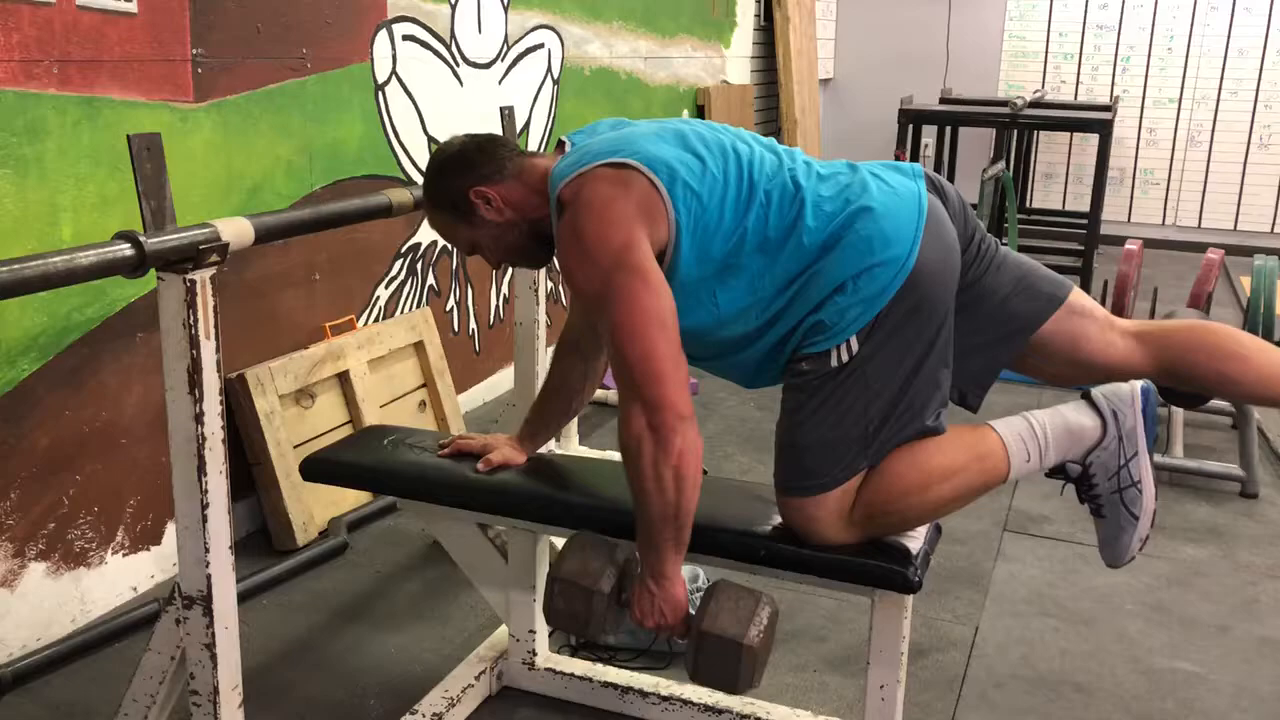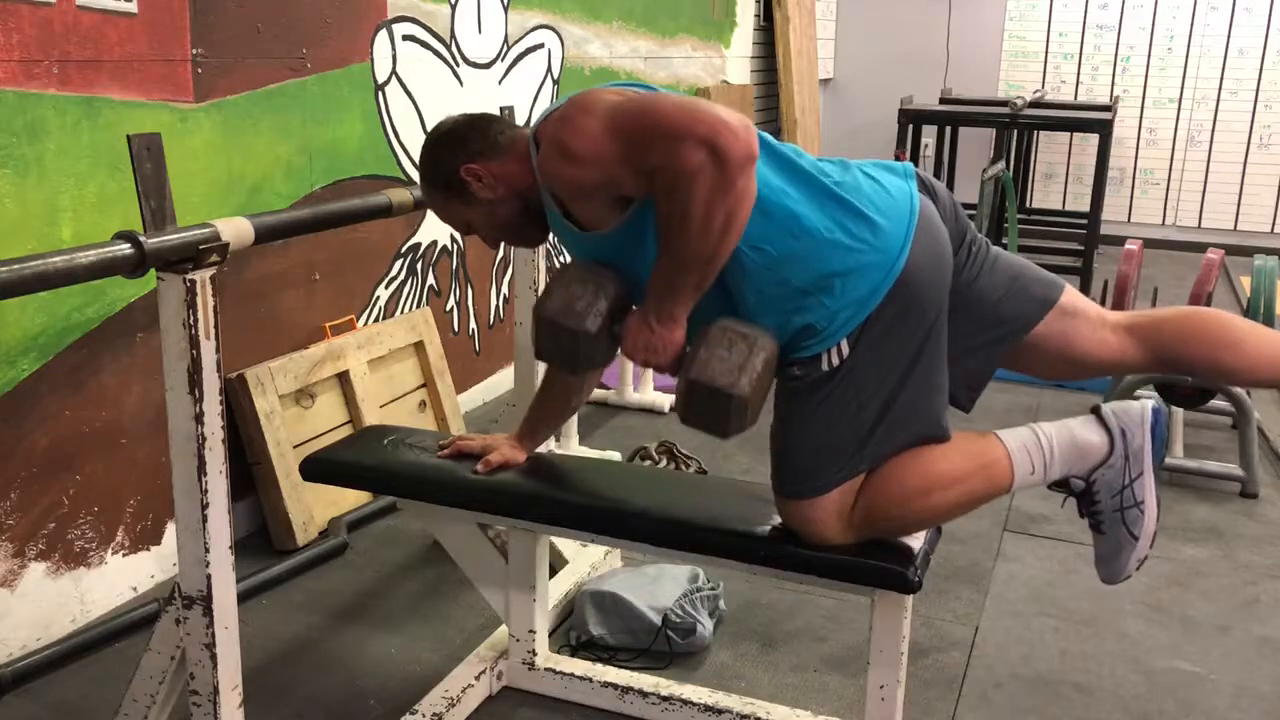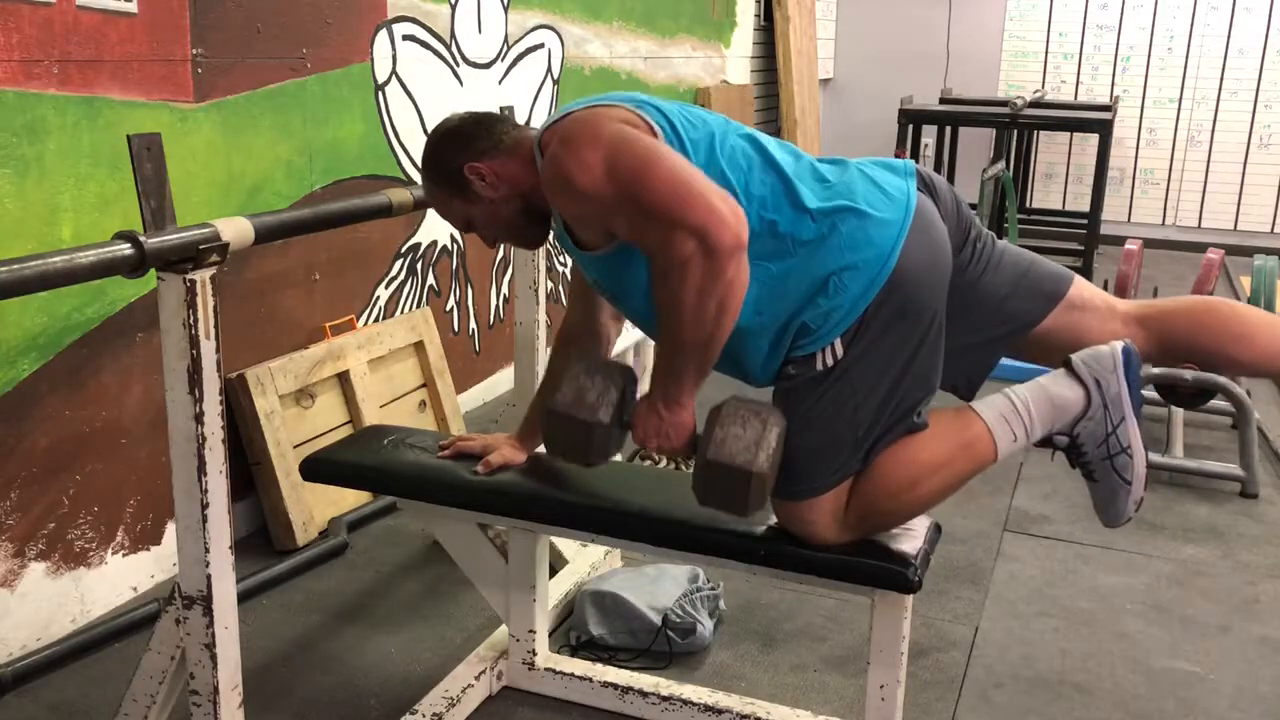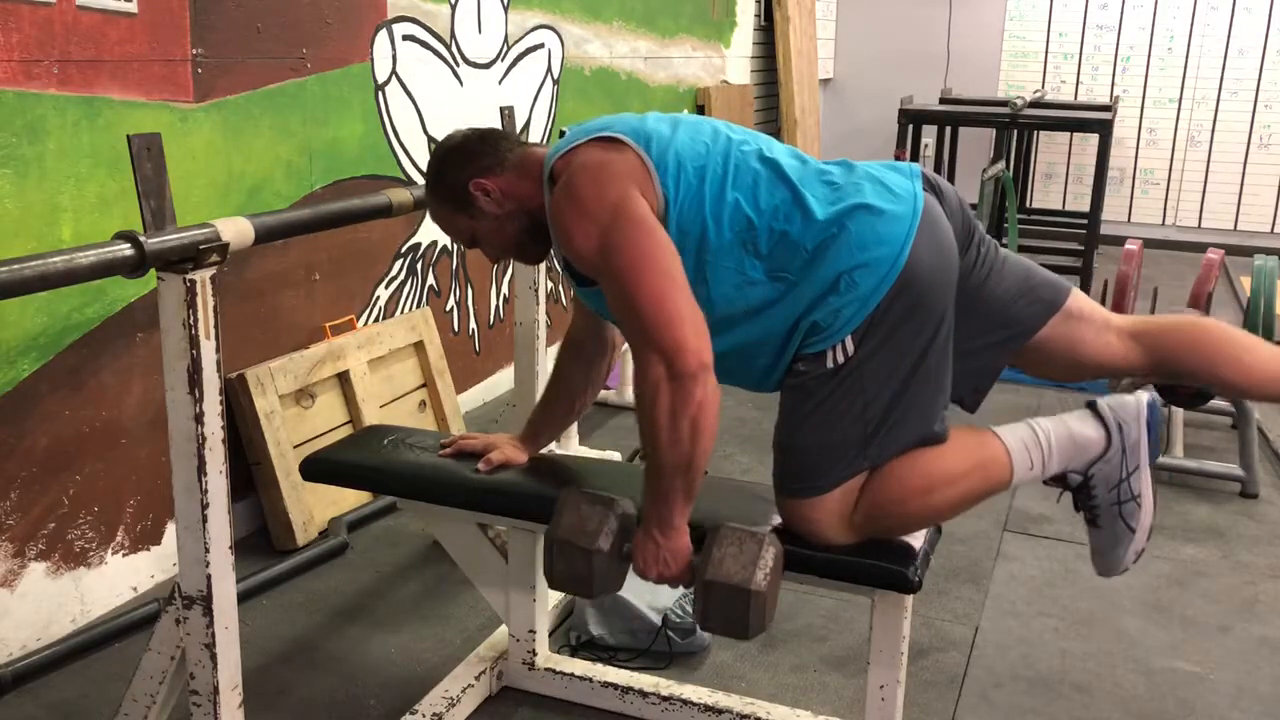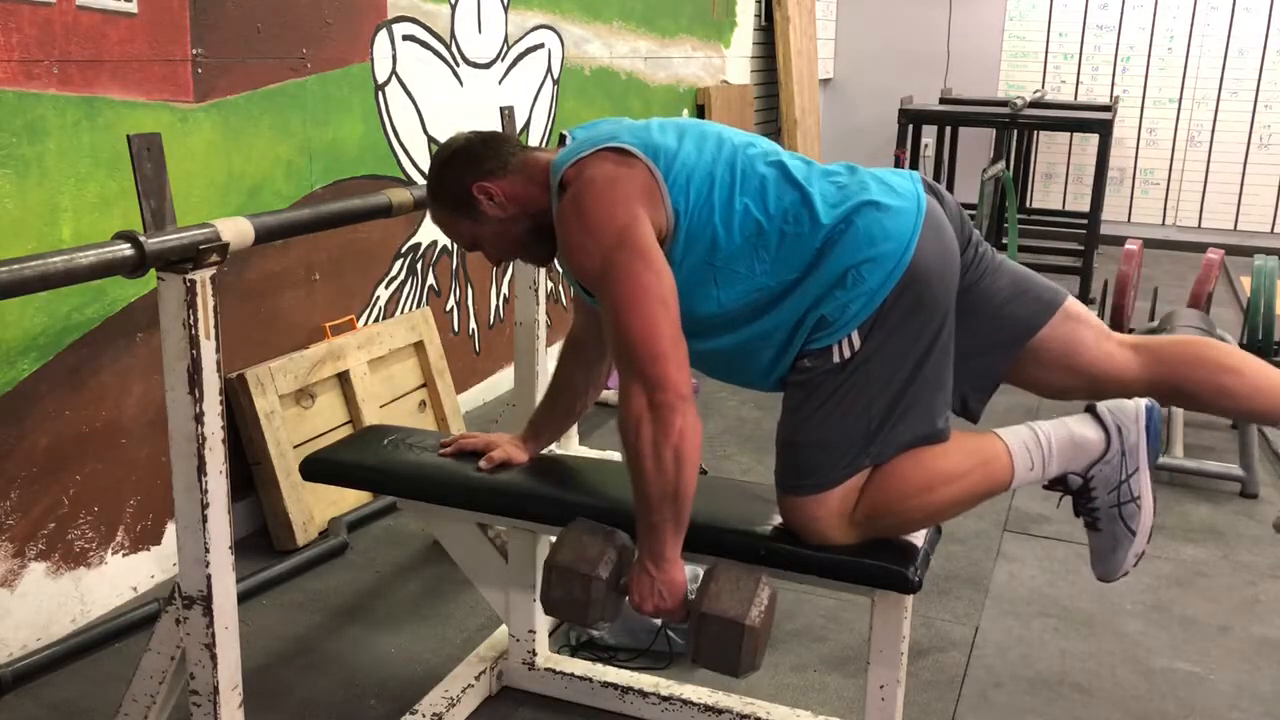
dt=0.7s
person 1, frame 1
left shoulder: (593, 224)
right shoulder: (586, 173)
left elbow: (661, 412)
right elbow: (590, 335)
left wrist: (661, 570)
right wrist: (524, 441)
left hip: (870, 274)
right hip: (911, 217)
left knee: (824, 516)
right knee: (1125, 346)
left ankle: (1074, 435)
person 1, frame 2
left shoulder: (571, 147)
right shoulder: (583, 194)
left elbow: (723, 148)
left wrist: (667, 311)
right wrist: (524, 440)
left hip: (859, 277)
right hip: (901, 220)
left knee: (822, 517)
right knee: (1124, 339)
left ankle: (1081, 447)
person 1, frame 3
left shoulder: (577, 160)
right shoulder: (586, 190)
left elbow: (716, 239)
right elbow: (588, 327)
left wrist: (671, 398)
right wrist: (524, 438)
left hip: (859, 275)
right hip: (903, 214)
left knee: (818, 516)
right knee: (1133, 327)
left ankle: (1058, 405)
person 1, frame 4
left shoulder: (584, 202)
right shoulder: (596, 169)
left elbow: (682, 362)
right elbow: (594, 335)
left wrist: (664, 524)
right wrist: (527, 440)
left hip: (869, 274)
right hip: (907, 215)
left knee: (823, 516)
right knee: (1125, 342)
left ankle: (1078, 441)
person 1, frame 5
left shoulder: (592, 210)
right shoulder: (595, 174)
left elbow: (660, 394)
right elbow: (594, 338)
left wrist: (659, 557)
right wrist: (527, 442)
left hip: (870, 273)
right hip: (909, 224)
left knee: (822, 516)
right knee: (1119, 360)
left ankle: (1076, 447)
